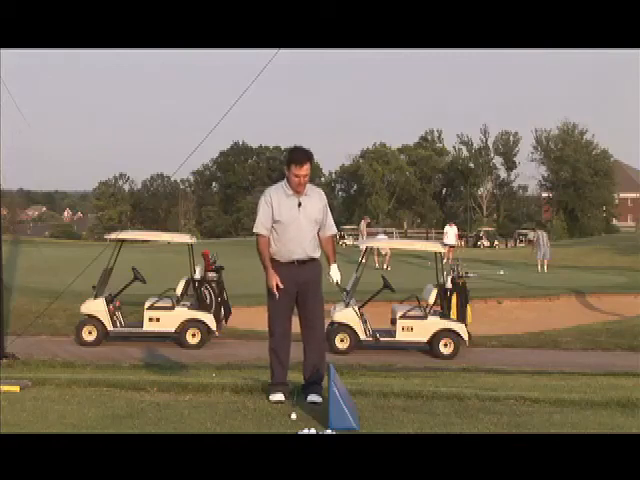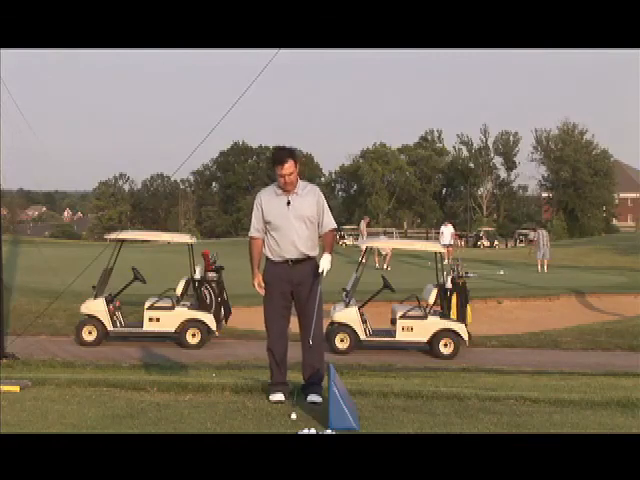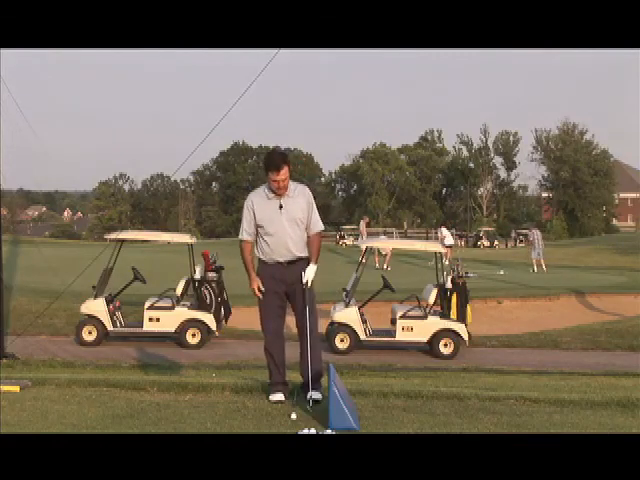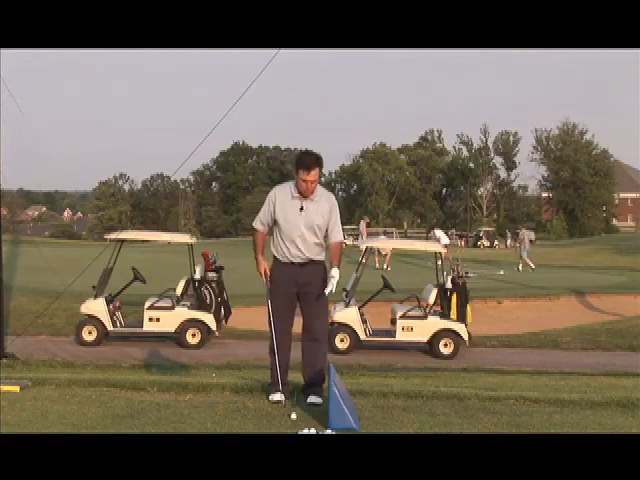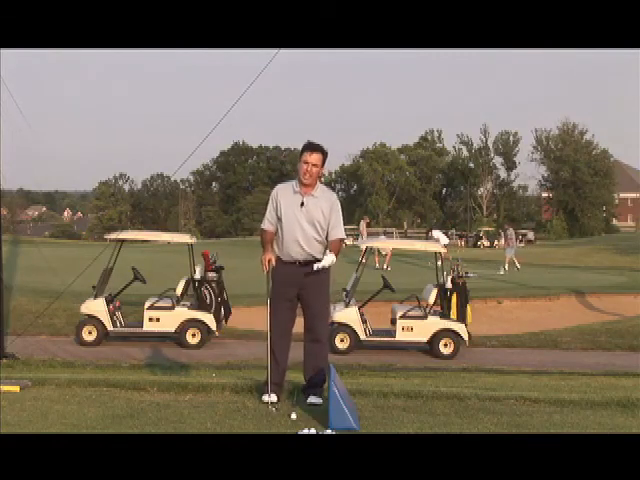
dt=0.7s
person 1, frame 1
left shoulder: (319, 196)
right shoulder: (271, 196)
left elbow: (326, 233)
right elbow: (262, 235)
left wrist: (333, 263)
right wrist: (269, 270)
left hip: (310, 268)
right hip: (280, 269)
left knee: (314, 328)
right knee: (279, 329)
left ankle: (313, 385)
right ankle: (278, 385)
person 1, frame 2
left shoulder: (313, 193)
right shoulder: (263, 197)
left elbow: (328, 228)
right elbow: (256, 236)
left wrist: (327, 253)
right wrist: (255, 271)
left hip: (307, 268)
right hip: (275, 269)
left knee: (312, 328)
right knee: (276, 329)
left ankle: (313, 385)
right ankle: (278, 385)
person 1, frame 3
left shoulder: (304, 194)
right shoulder: (254, 200)
left elbow: (314, 231)
right elbow: (247, 240)
left wrist: (312, 264)
right wrist: (252, 275)
left hip: (300, 268)
right hip: (269, 271)
left knee: (308, 327)
right knee: (272, 331)
left ankle: (313, 384)
right ankle: (277, 385)
person 1, frame 4
left shoulder: (328, 200)
right shoulder: (277, 194)
left elbow: (335, 239)
right elbow: (261, 227)
left wrist: (335, 268)
right wrist: (259, 257)
left hip: (314, 271)
right hip: (282, 269)
left knee: (316, 331)
right knee: (280, 330)
left ankle: (313, 387)
right ankle: (279, 385)
person 1, frame 5
left shoulder: (330, 198)
right shoulder: (280, 192)
left elbow: (336, 236)
right elbow: (268, 227)
left wrist: (332, 254)
right wrist: (267, 249)
left hip: (315, 271)
right hip: (284, 269)
left knee: (317, 331)
right knee: (279, 329)
left ankle: (314, 388)
right ankle: (274, 386)
